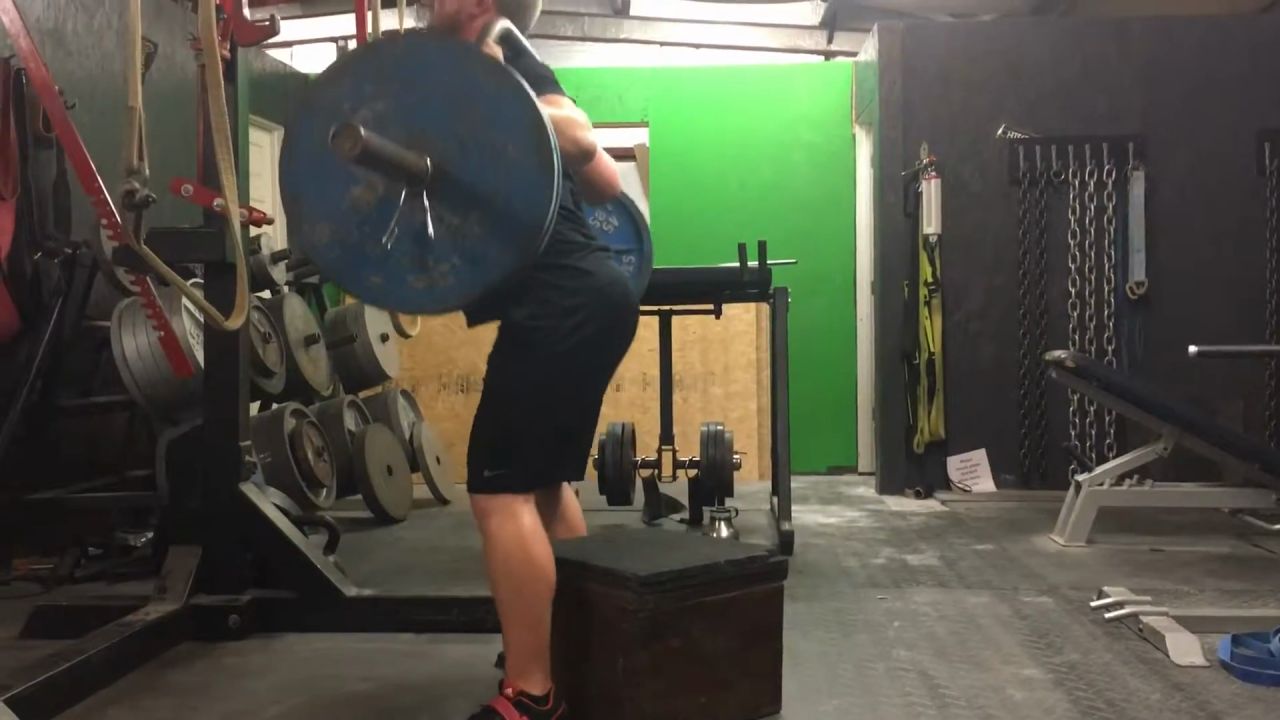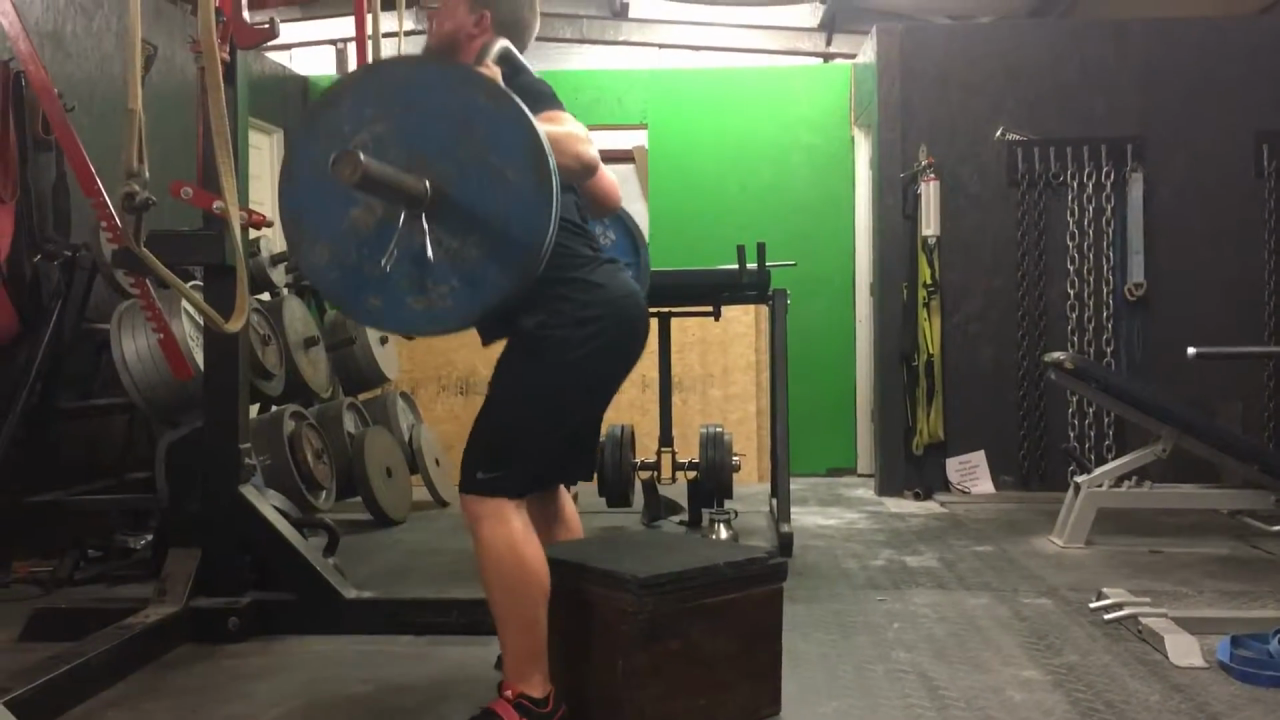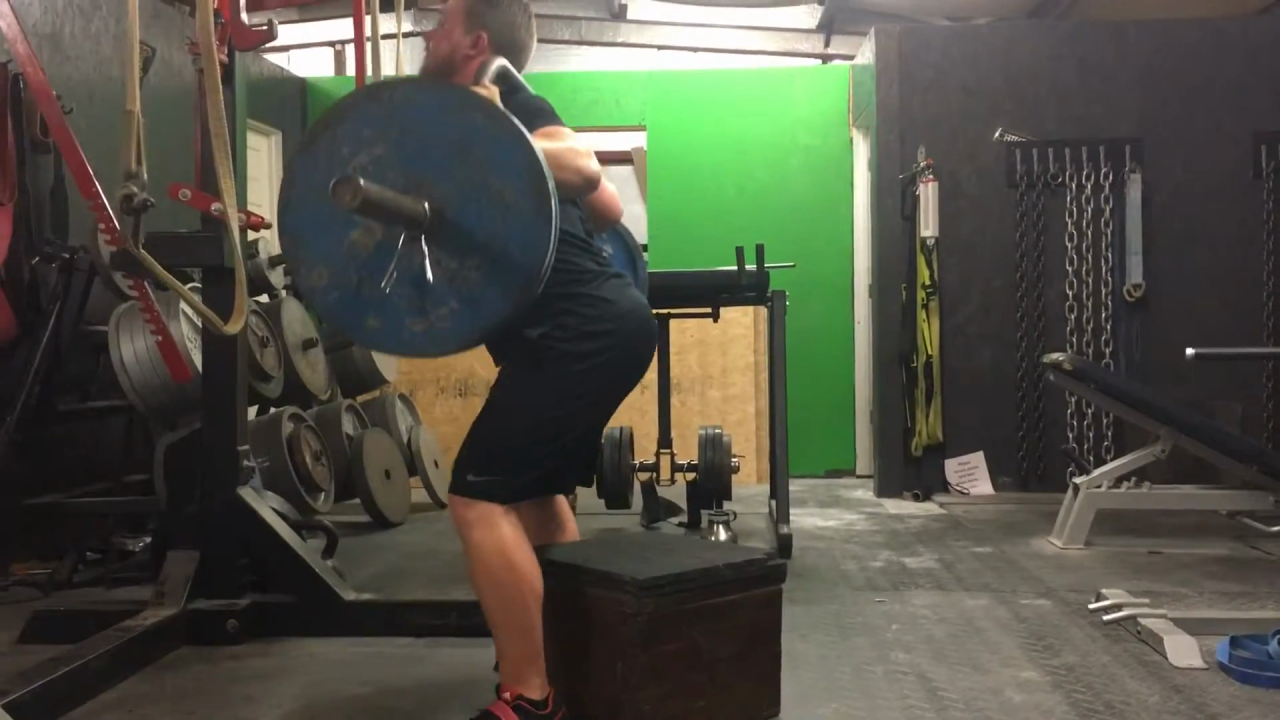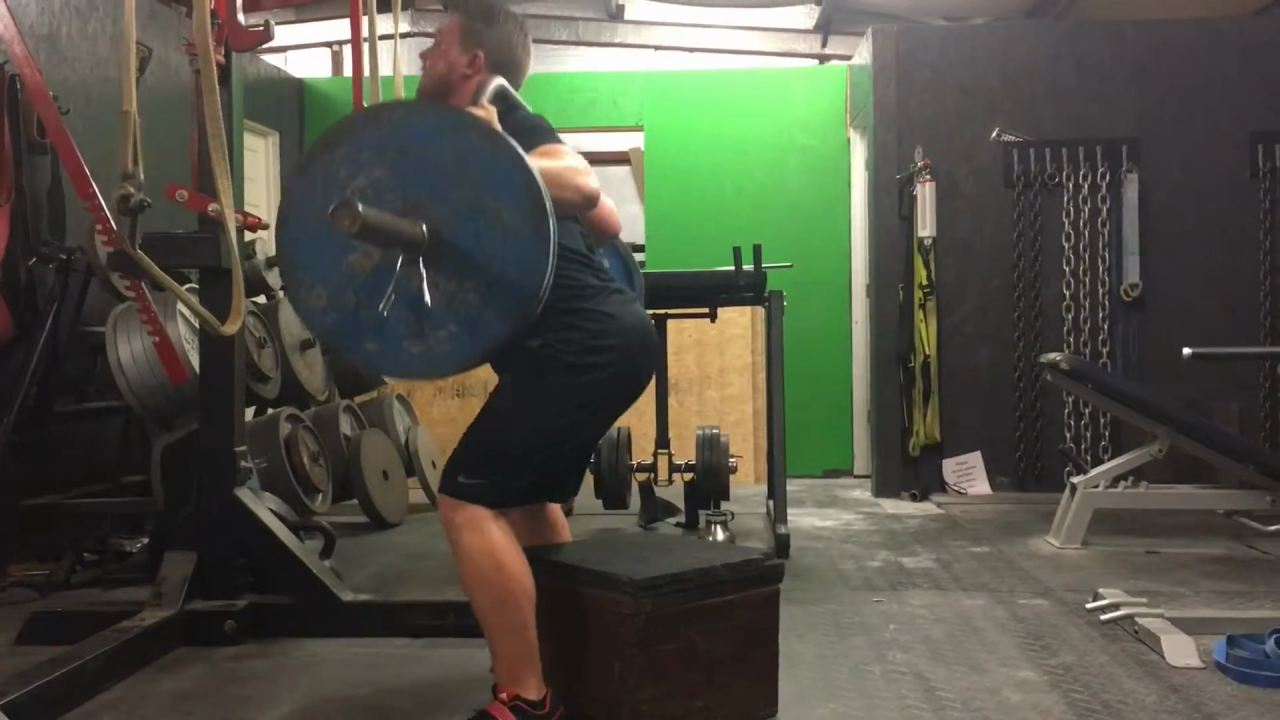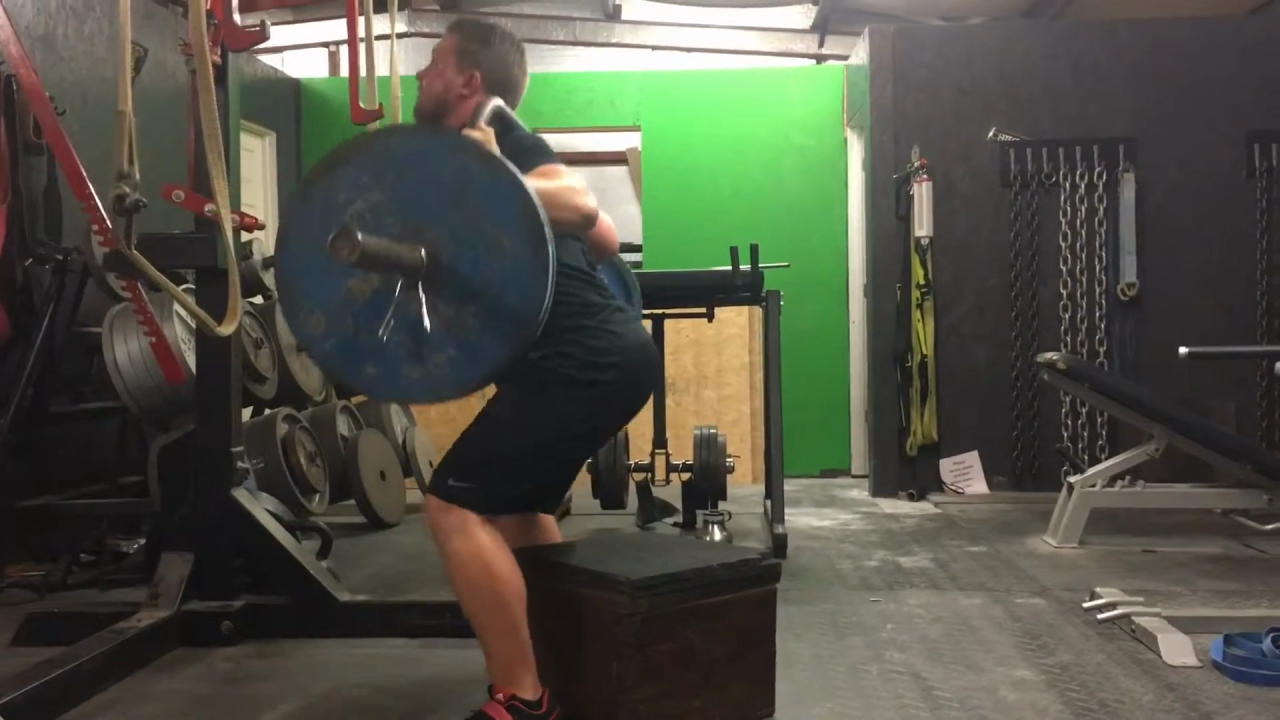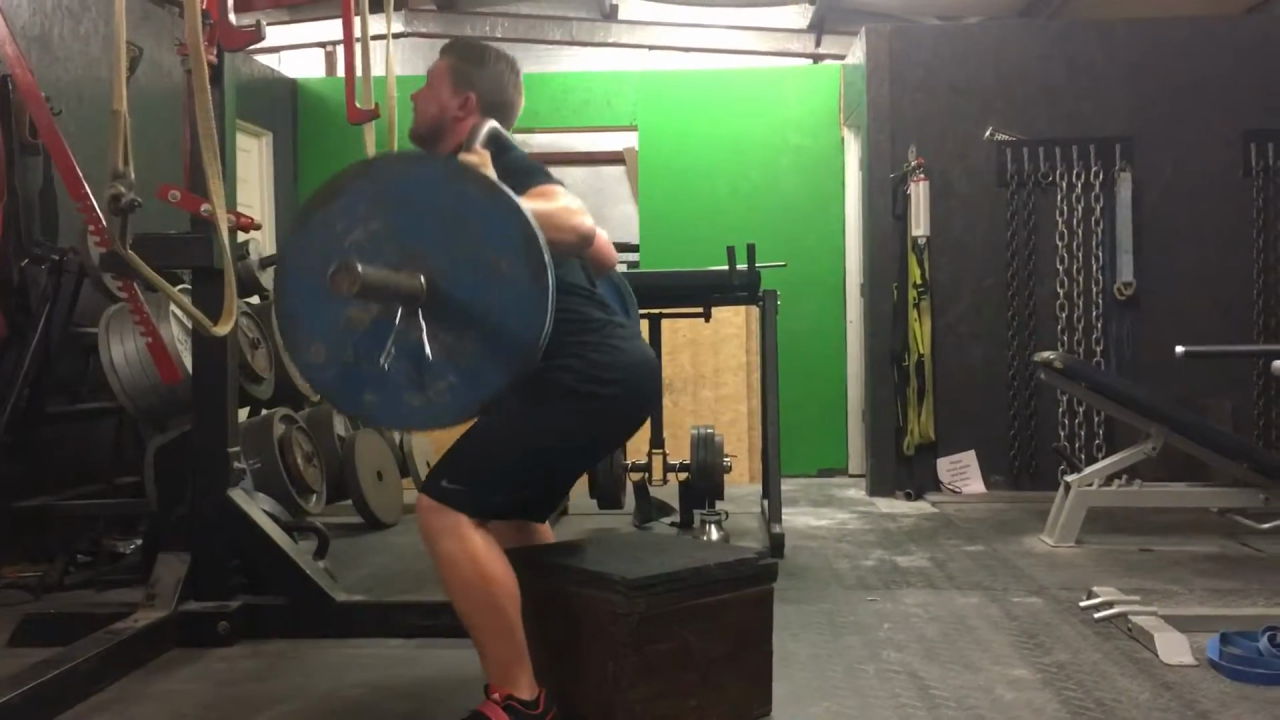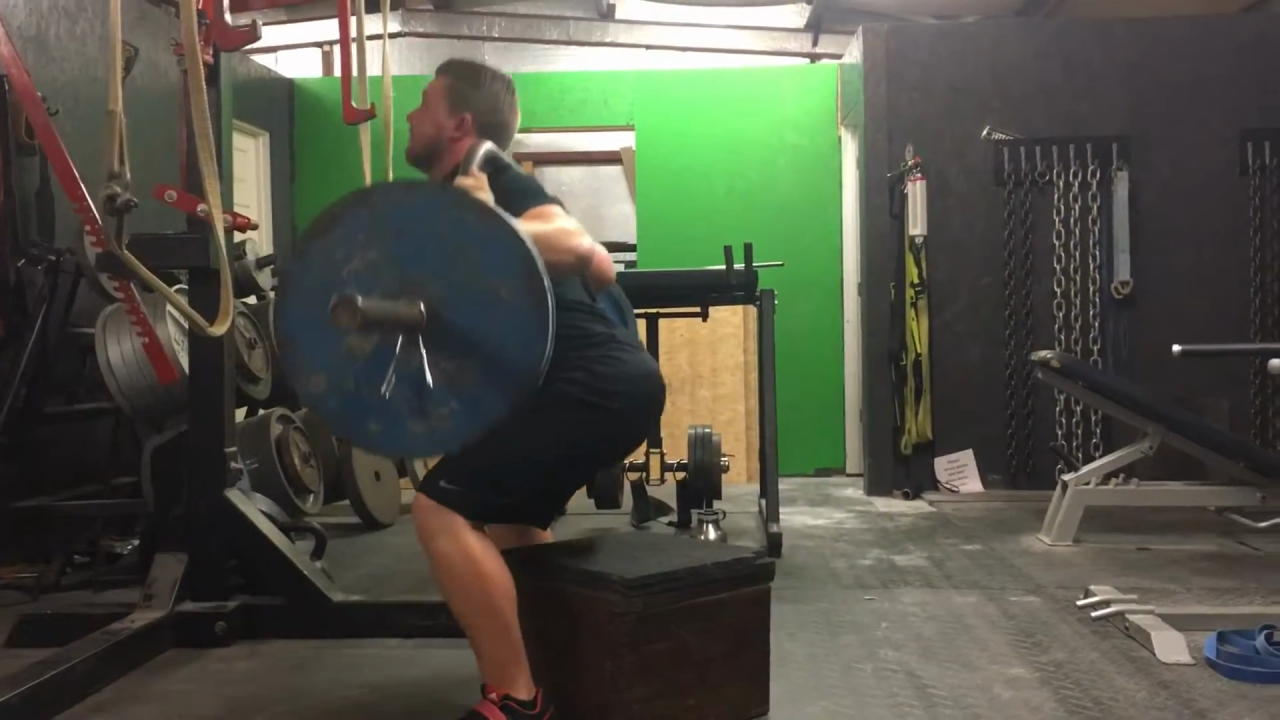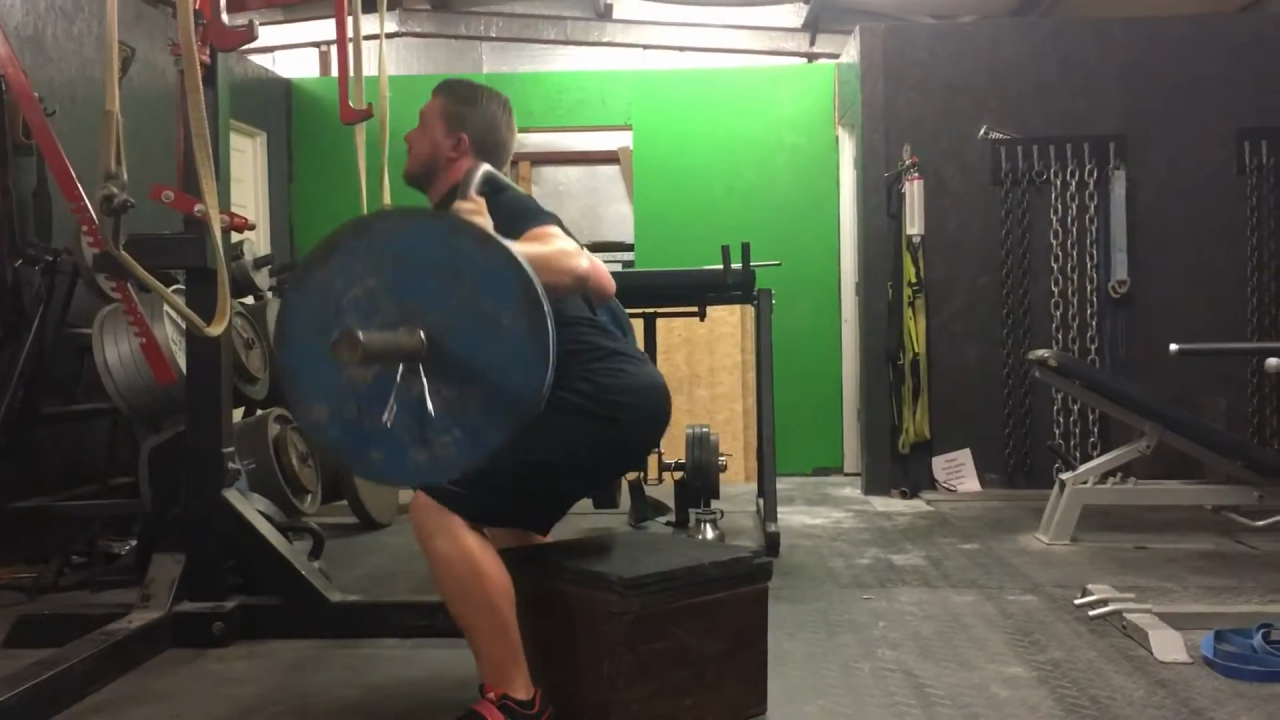
dt=0.1s
person 1, frame 1
left shoulder: (499, 65)
right shoulder: (510, 70)
left elbow: (576, 136)
right elbow: (604, 177)
left wrist: (481, 103)
left hip: (564, 304)
right hip: (583, 297)
left knee: (501, 490)
right knee: (540, 479)
person 1, frame 2
left shoulder: (498, 82)
right shoulder: (506, 87)
left elbow: (576, 150)
right elbow: (604, 187)
left hip: (573, 315)
right hip: (592, 308)
left knee: (492, 494)
right knee: (536, 484)
person 1, frame 3
left shoulder: (496, 106)
right shoulder: (504, 110)
left elbow: (581, 168)
right elbow: (606, 205)
left hip: (583, 332)
right hip: (603, 323)
left knee: (480, 498)
right knee: (530, 488)
person 1, frame 4
left shoulder: (492, 125)
right shoulder: (498, 126)
left elbow: (580, 184)
right elbow: (604, 217)
left hip: (583, 344)
right hip: (603, 335)
left knee: (470, 500)
right knee: (522, 493)
person 1, frame 5
left shoulder: (490, 143)
right shoulder: (497, 149)
left elbow: (578, 203)
right elbow: (604, 236)
left hip: (586, 360)
right hip: (606, 351)
left knee: (456, 504)
right knee: (510, 499)
person 1, frame 6
left shoulder: (486, 163)
right shoulder: (491, 167)
left elbow: (575, 223)
right elbow: (601, 250)
left hip: (587, 373)
right hip: (606, 364)
left knee: (447, 507)
right knee: (504, 505)
person 1, frame 7
left shoulder: (485, 186)
right shoulder: (488, 191)
left elbow: (572, 243)
right elbow: (600, 266)
left hip: (596, 388)
right hip: (612, 381)
left knee: (443, 507)
right knee: (498, 507)
person 1, frame 8
left shoulder: (484, 206)
right shoulder: (485, 208)
left elbow: (571, 264)
right elbow: (600, 280)
left hip: (602, 398)
right hip: (617, 391)
left knee: (441, 509)
right knee: (497, 510)
